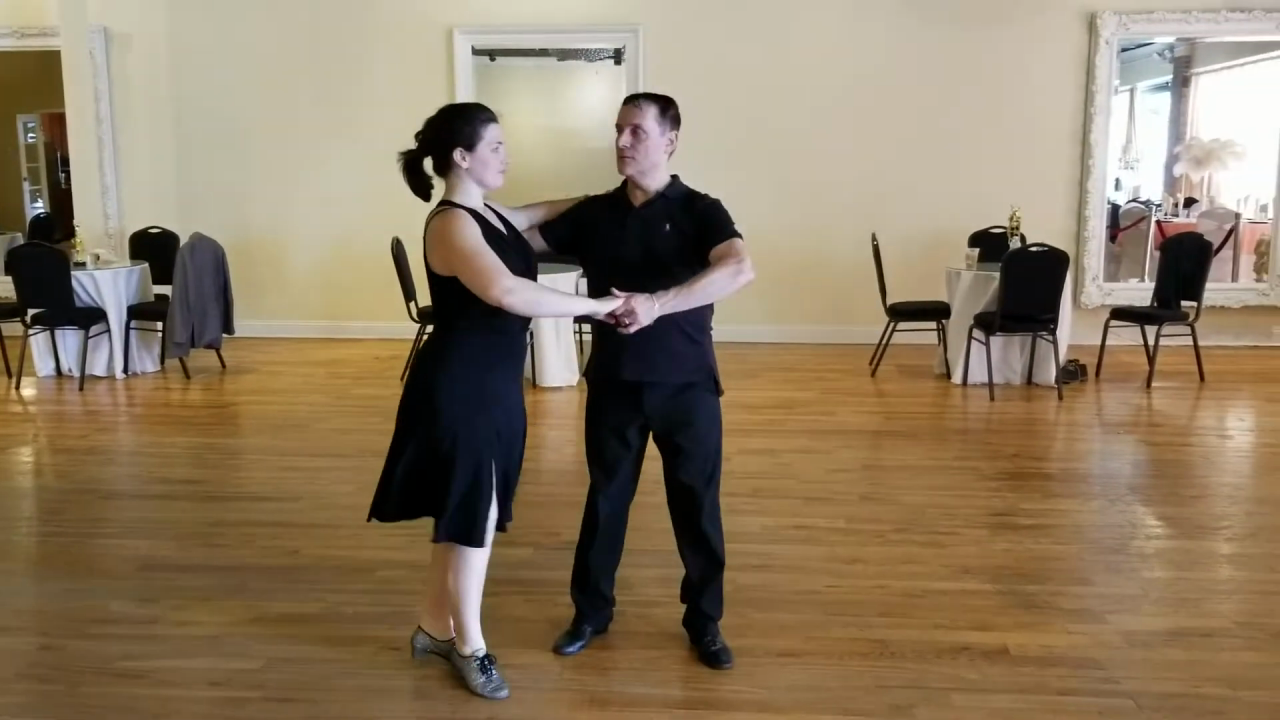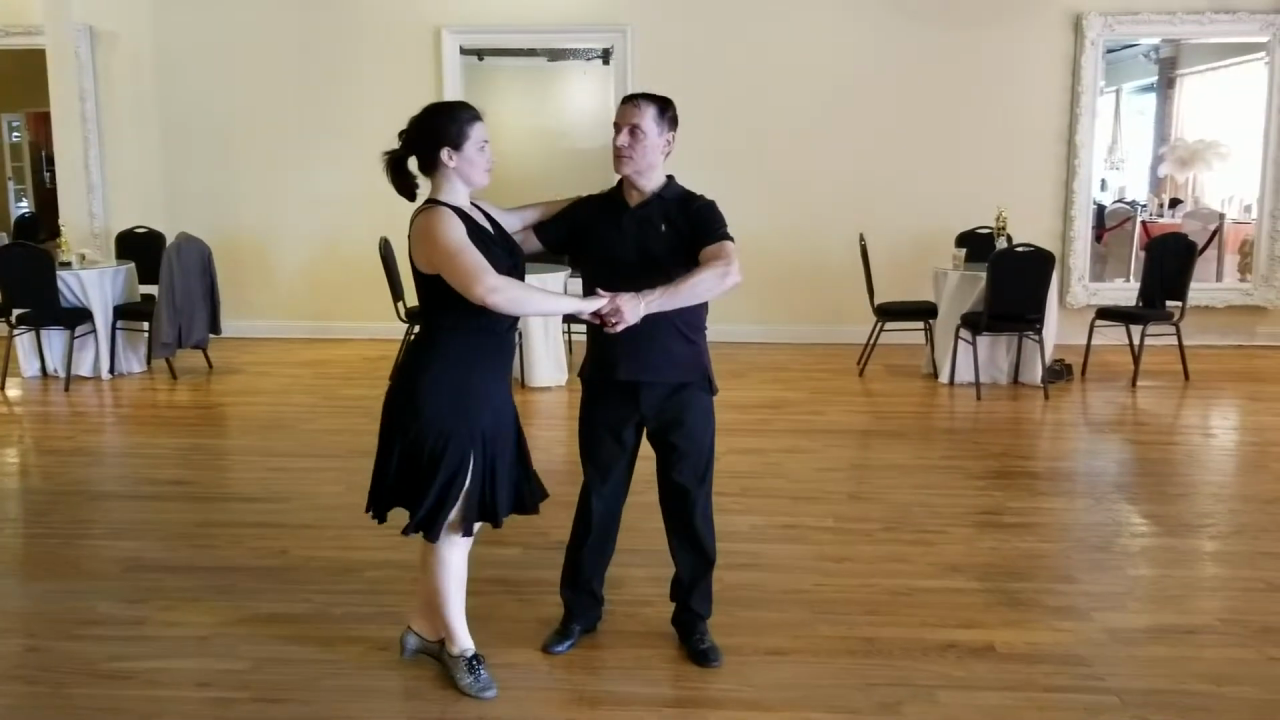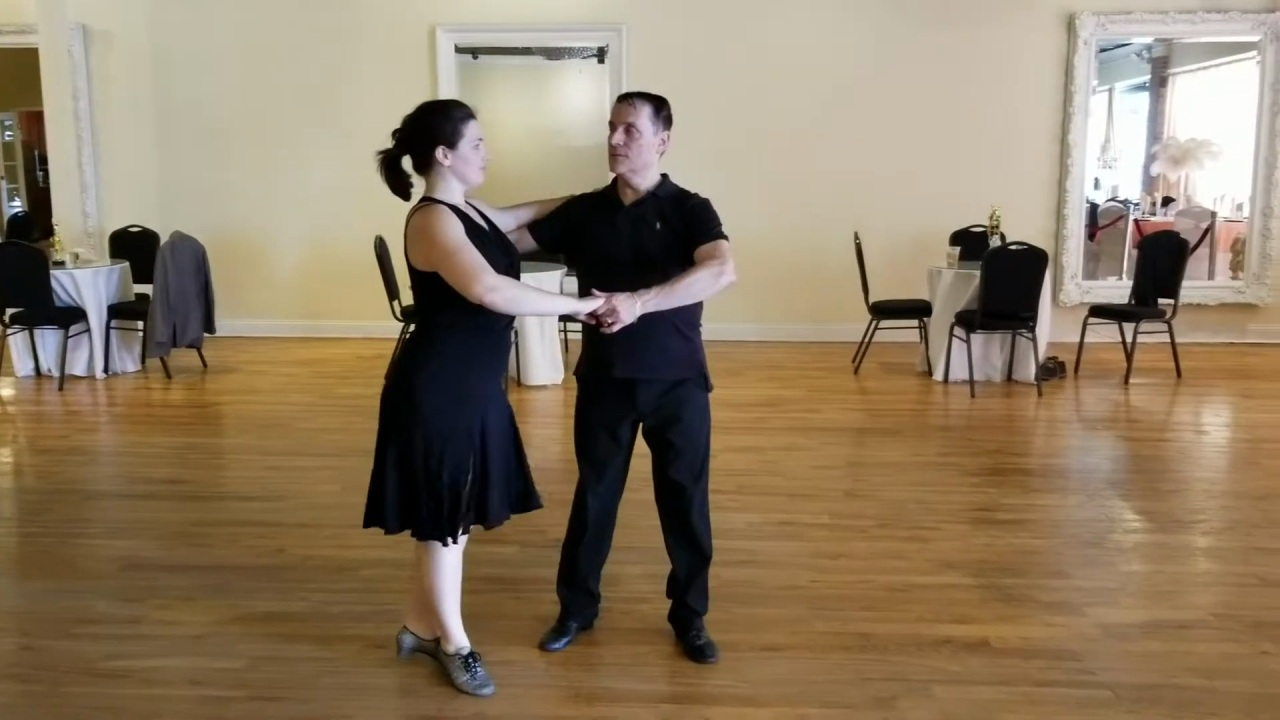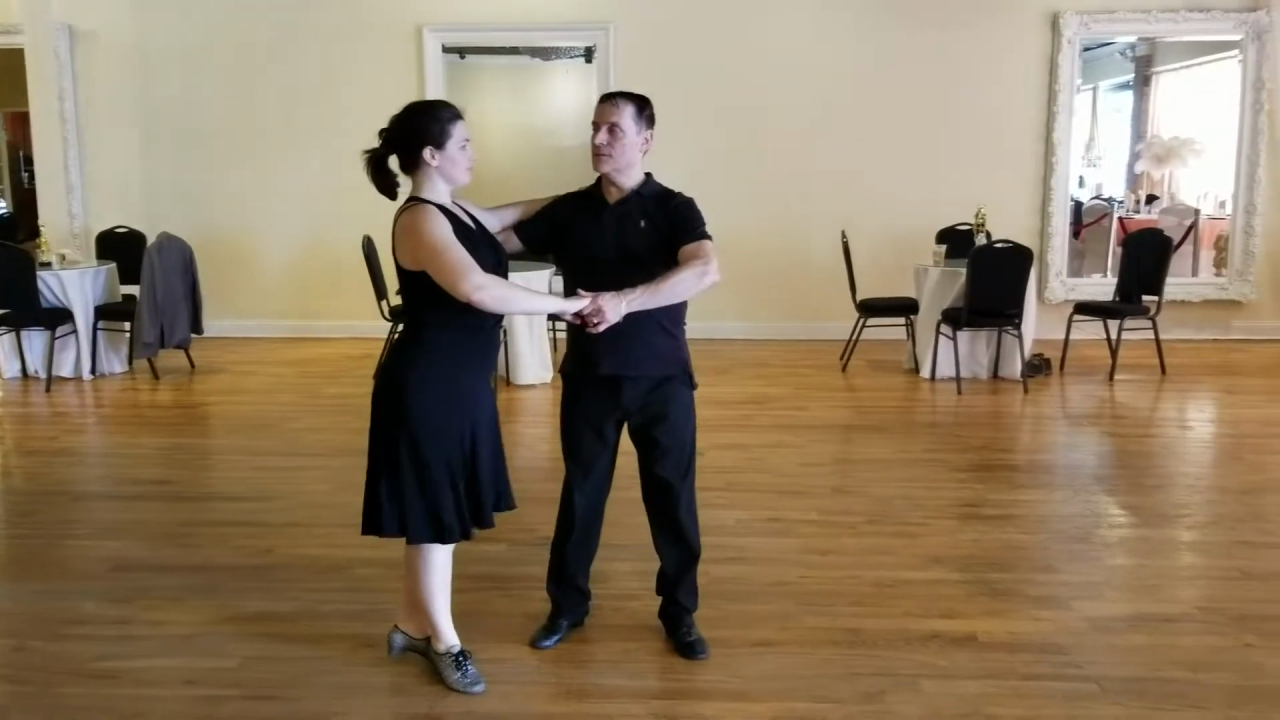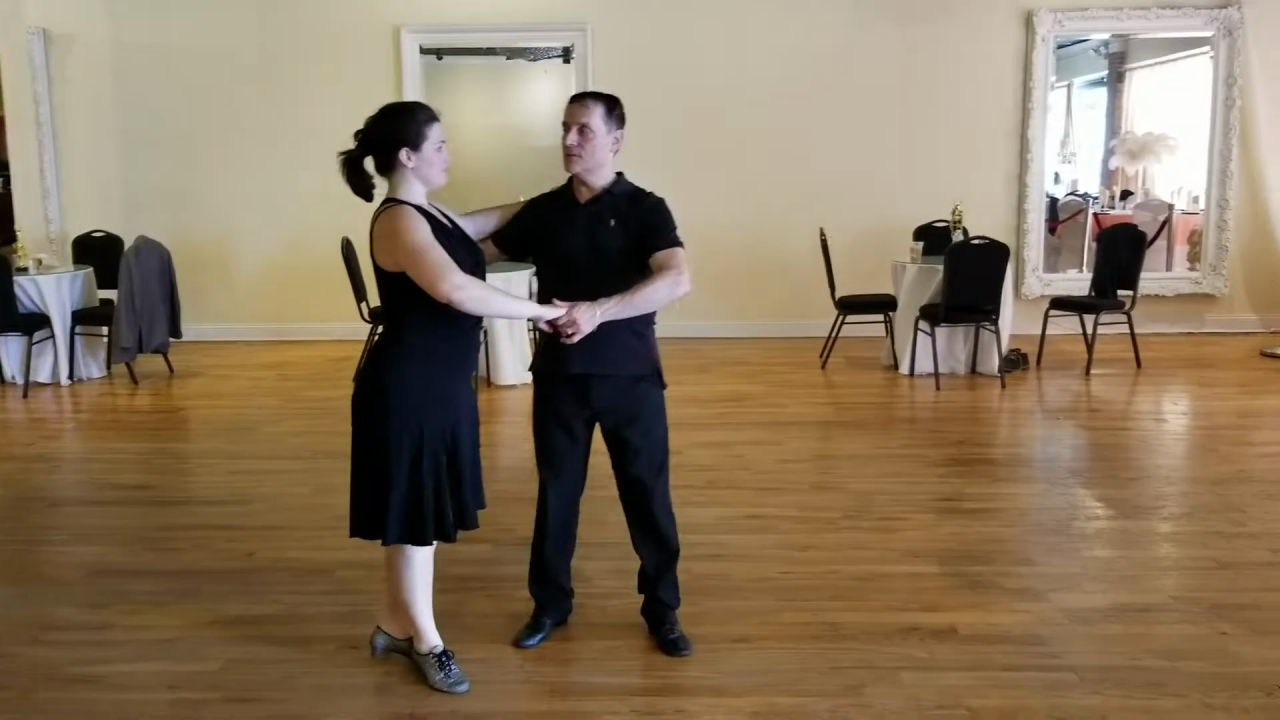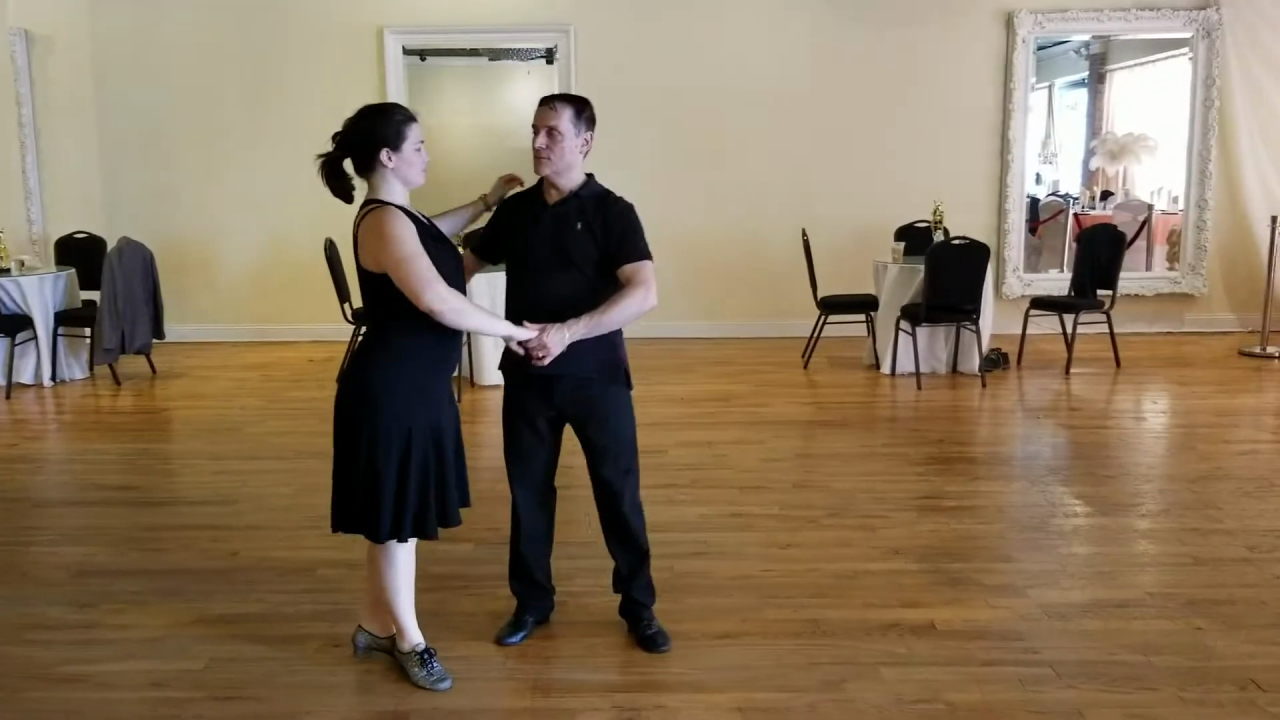
dt=0.2s
person 1, frame 1
left shoulder: (485, 213)
right shoulder: (451, 224)
left elbow: (534, 217)
right elbow: (506, 293)
right wrist: (594, 305)
left hip: (494, 386)
right hip: (456, 391)
left knee: (467, 519)
right knee: (470, 522)
left ankle: (435, 628)
right ankle: (470, 646)
person 1, frame 2
left shoulder: (472, 212)
right shoulder: (435, 222)
left elbow: (522, 219)
right elbow: (491, 292)
right wrist: (579, 304)
left hip: (481, 386)
right hip: (442, 391)
left knee: (461, 516)
right knee: (450, 520)
left ankle: (425, 628)
right ankle: (457, 645)
person 1, frame 3
left shoulder: (466, 211)
right shoulder: (432, 220)
left elbow: (514, 218)
right elbow: (489, 290)
right wrist: (576, 305)
left hip: (474, 386)
right hip: (437, 389)
left knee: (454, 516)
right knee: (442, 517)
left ankle: (420, 627)
right ankle: (453, 642)
person 1, frame 4
left shoulder: (450, 212)
right shoulder: (420, 220)
left elbow: (497, 219)
right elbow: (477, 289)
right wrist: (562, 304)
left hip: (460, 384)
right hip: (426, 389)
left knee: (443, 514)
right knee: (432, 517)
left ankle: (412, 626)
right ankle: (443, 641)
person 1, frame 5
left shoulder: (424, 214)
right shoulder: (399, 221)
left elbow: (465, 230)
right elbow: (456, 290)
right wrist: (540, 310)
left hip: (439, 385)
right hip: (407, 390)
left knee: (420, 517)
right knee: (414, 520)
left ankle: (395, 626)
right ankle: (426, 642)
person 1, frame 6
left shoulder: (398, 216)
right shoulder: (385, 222)
left elbow: (428, 240)
right elbow: (438, 301)
left wrist: (484, 204)
right wrist: (514, 330)
left hip: (416, 386)
right hip: (390, 390)
left knee: (401, 516)
right knee: (396, 519)
left ankle: (376, 625)
right ankle: (408, 640)
person 2, frame 1
left shoulder: (700, 211)
right shoulder: (593, 213)
left elbow: (739, 270)
right elbow: (518, 241)
left wrist: (656, 303)
left hip: (687, 385)
right hip: (613, 383)
left knee: (696, 503)
right knee: (605, 497)
left ankle: (704, 620)
right ankle: (591, 610)
person 2, frame 2
left shoulder: (695, 211)
right shoulder: (588, 213)
left elbow: (727, 272)
right elbow: (513, 240)
left wrist: (642, 302)
left hip: (681, 384)
right hip: (609, 382)
left knee: (688, 502)
right knee: (599, 496)
left ankle: (693, 618)
right ankle: (580, 608)
person 2, frame 3
left shoulder: (690, 210)
right shoulder: (583, 211)
left elbow: (722, 271)
right elbow: (510, 239)
left wrist: (639, 302)
left hip: (677, 381)
right hip: (604, 379)
left knee: (685, 499)
right knee: (594, 494)
left ankle: (689, 615)
right ankle: (576, 606)
person 2, frame 4
left shoulder: (673, 208)
right shoulder: (568, 210)
left elbow: (705, 271)
right elbow: (499, 243)
left wrist: (623, 301)
left hip: (661, 378)
right hip: (589, 377)
left knee: (672, 495)
right knee: (581, 492)
left ankle: (680, 612)
right ankle: (567, 604)
person 2, frame 5
left shoulder: (644, 209)
right shoulder: (542, 210)
left elbow: (677, 279)
right elbow: (483, 254)
left wrist: (597, 310)
left hip: (629, 375)
right hip: (559, 375)
left knee: (648, 492)
right knee: (556, 490)
left ankle: (662, 608)
right ankle: (550, 603)
person 2, frame 6
left shoulder: (612, 212)
right shoulder: (513, 210)
left elbow: (644, 293)
right elbow: (468, 264)
left wrist: (568, 332)
left hip: (596, 376)
right hip: (527, 375)
left knee: (618, 492)
right knee: (528, 489)
left ankle: (639, 603)
right ankle: (531, 601)
